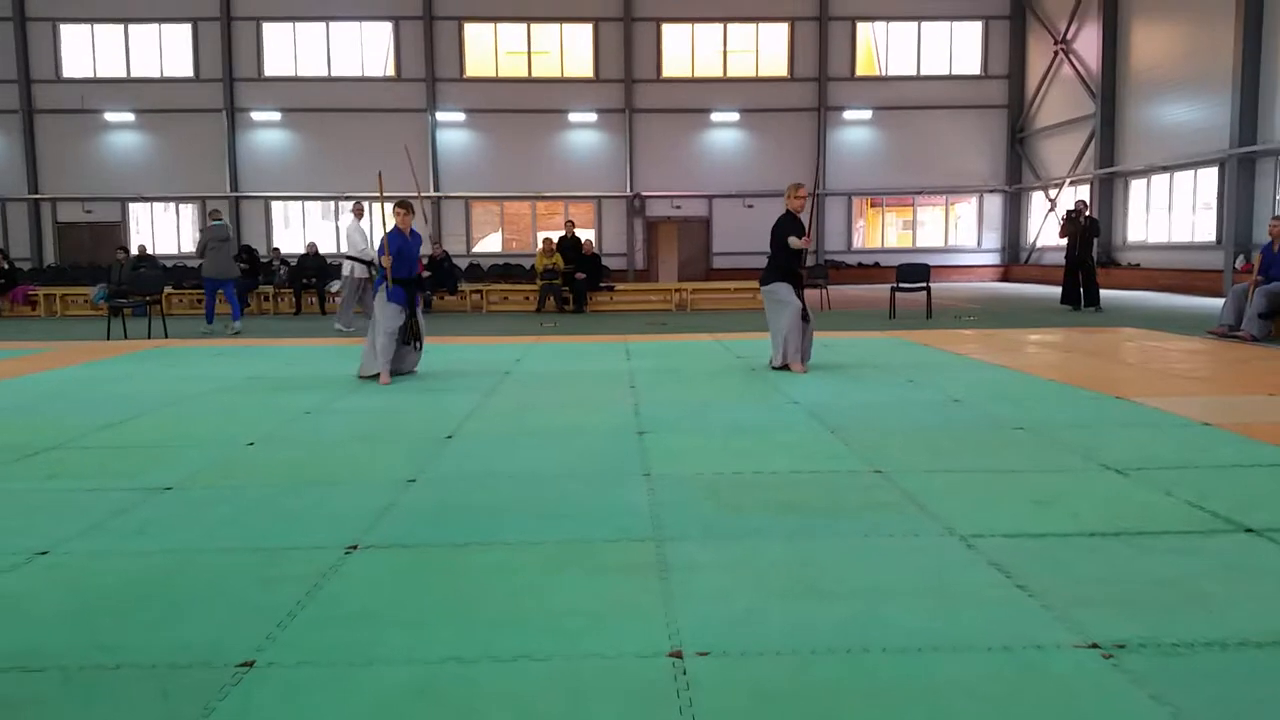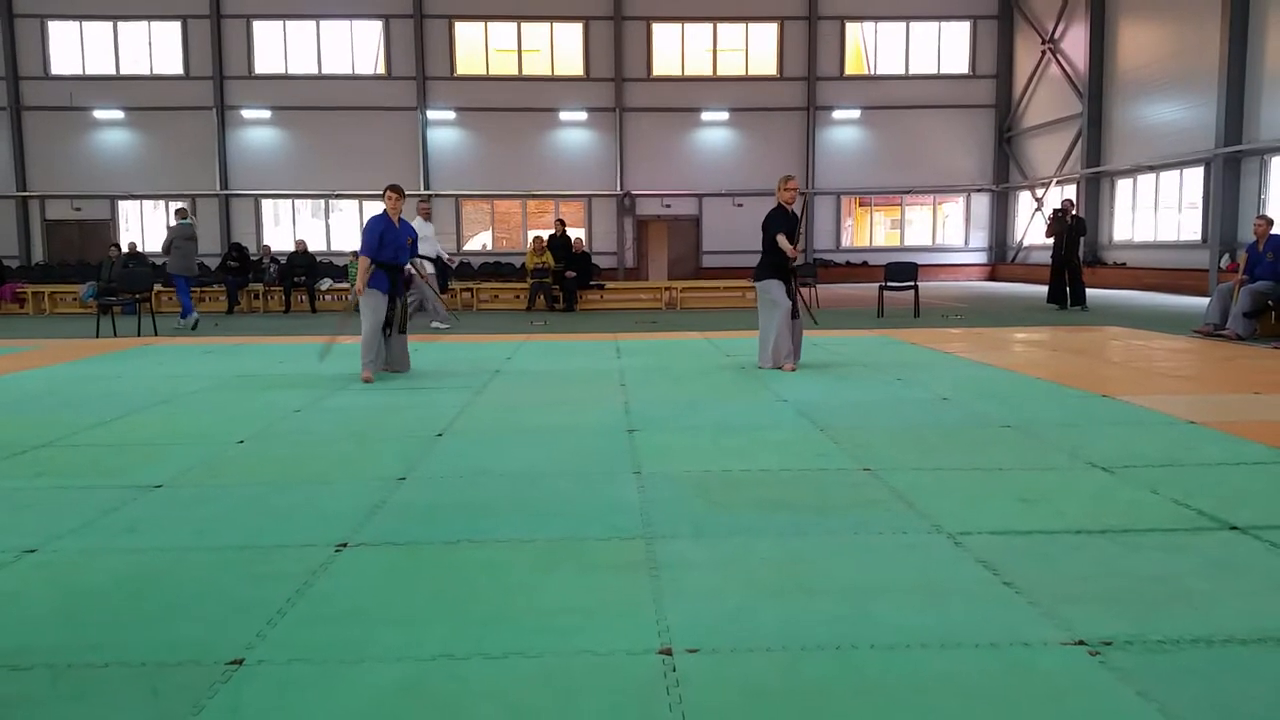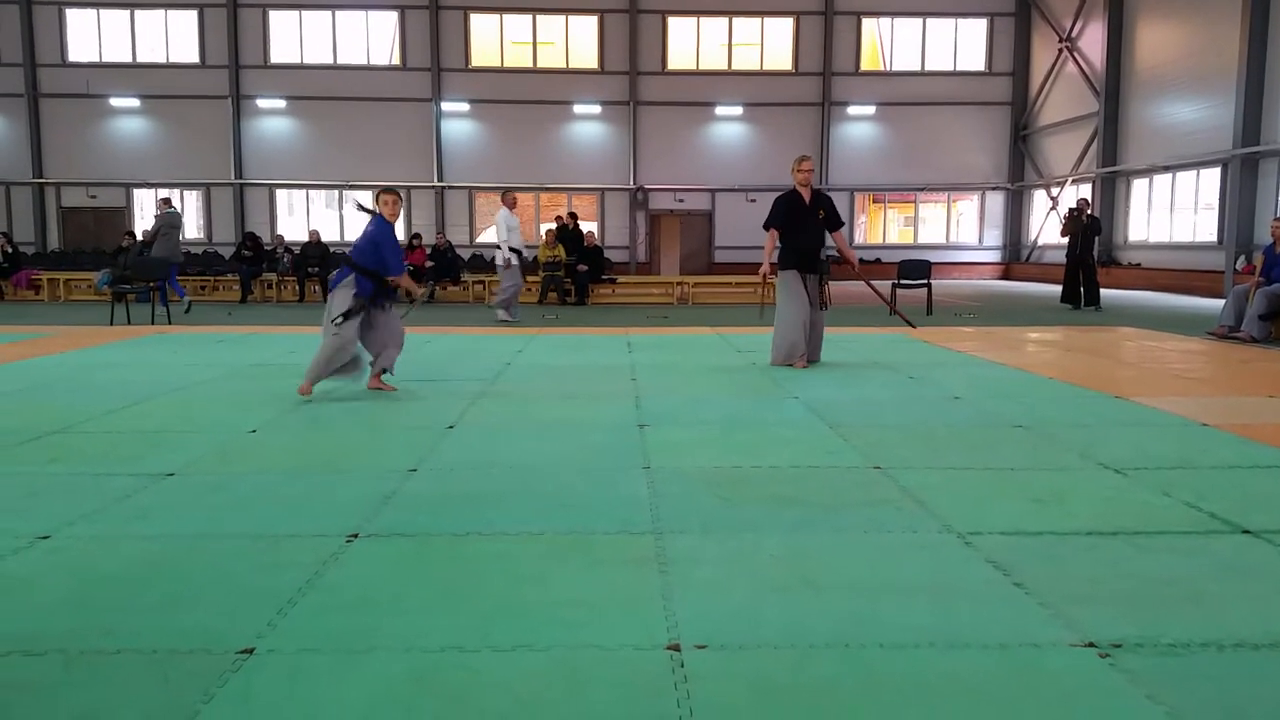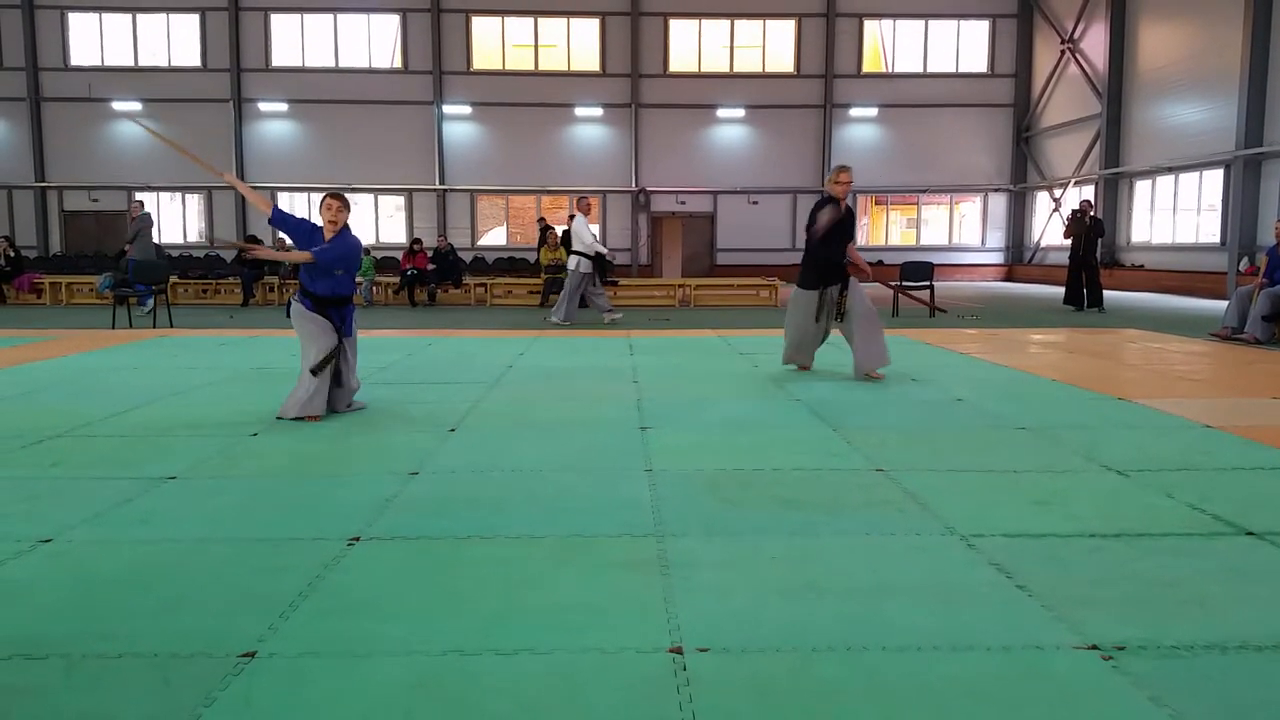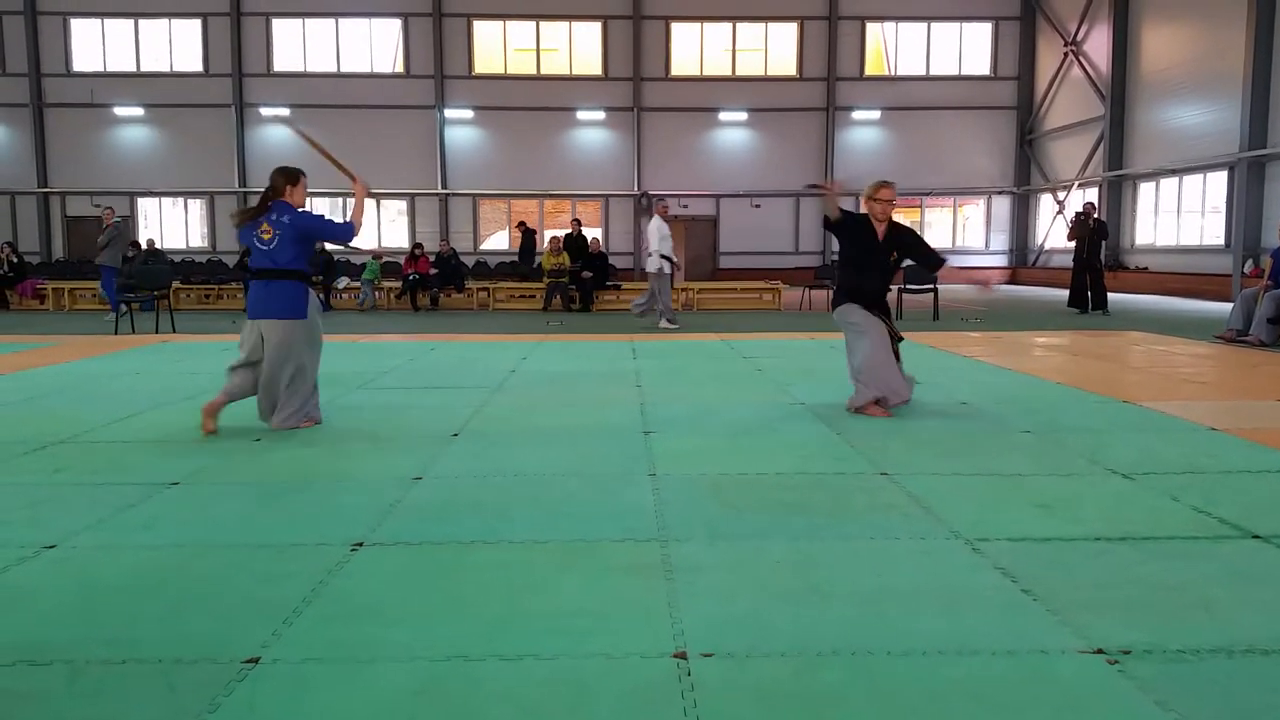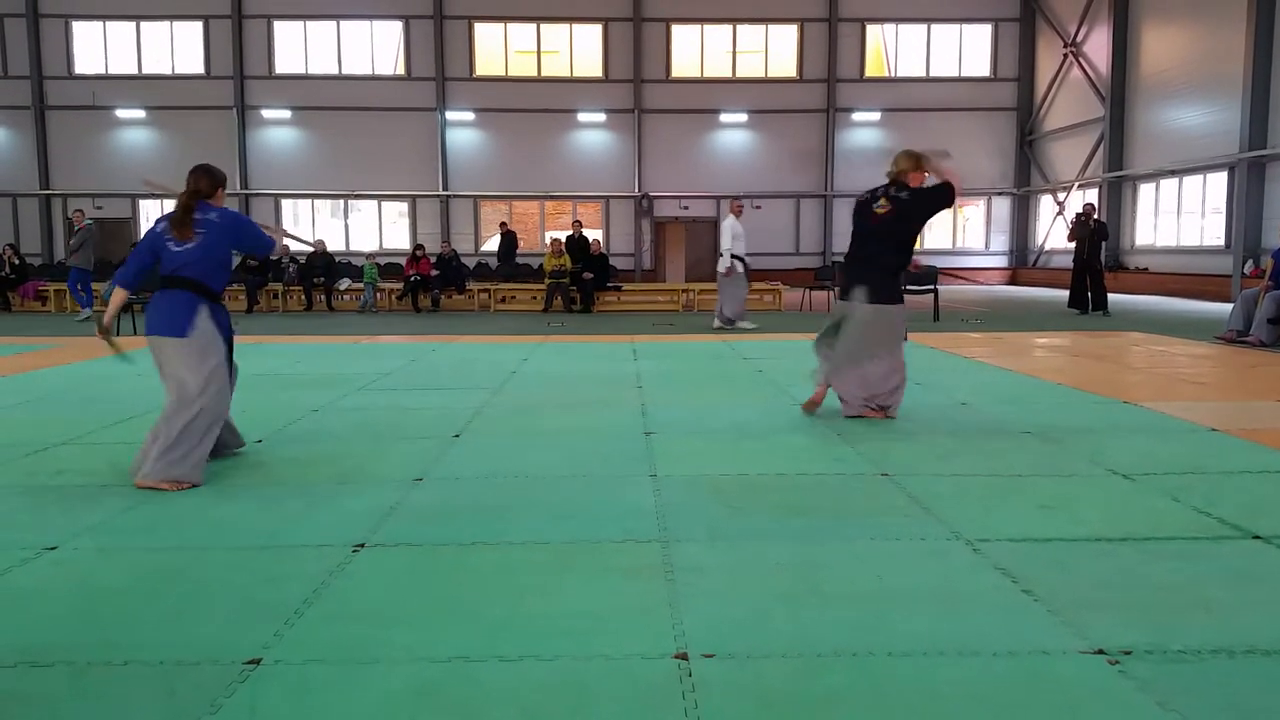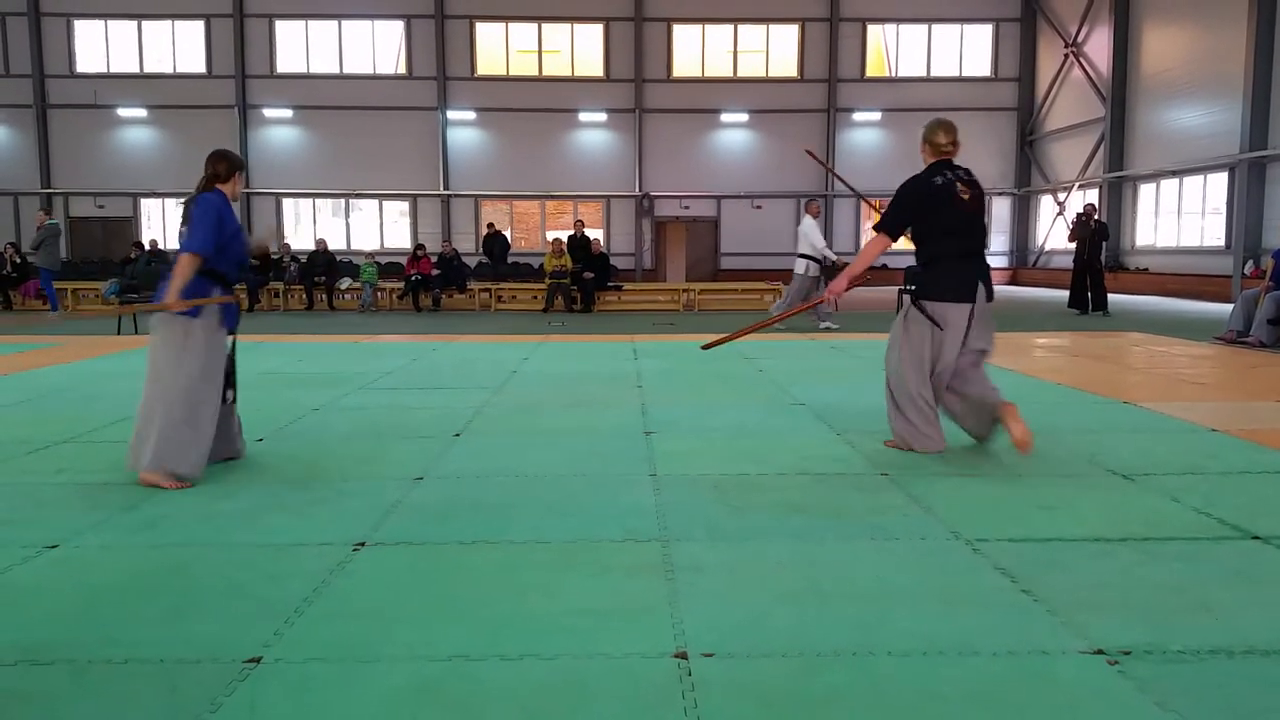
dt=0.7s
person 1, frame 1
left shoulder: (415, 236)
right shoulder: (391, 238)
right elbow: (384, 257)
right wrist: (385, 262)
left hip: (409, 290)
right hip: (390, 290)
left knee: (415, 330)
right knee: (388, 328)
left ankle: (402, 365)
right ankle: (384, 371)
person 1, frame 2
left shoulder: (408, 228)
right shoulder: (375, 223)
left elbow: (410, 255)
right elbow: (366, 253)
right wrist: (360, 280)
left hip: (397, 278)
right hip: (376, 277)
left knee: (397, 325)
right knee: (373, 322)
left ankle: (393, 363)
right ankle: (368, 368)
person 1, frame 3
left shoulder: (380, 226)
right shoulder: (384, 231)
right elbow: (395, 275)
right wrist: (416, 289)
left hip: (371, 287)
right hip: (351, 284)
left knee: (392, 331)
right knee: (344, 333)
left ankle: (375, 378)
right ankle: (311, 378)
person 1, frame 4
left shoulder: (351, 244)
right shoulder: (307, 231)
left elbow: (312, 257)
right elbow: (268, 208)
left wrist: (277, 255)
right wrist: (234, 181)
left hip: (339, 312)
right hip: (307, 306)
left knee: (342, 368)
right knee: (323, 347)
left ankle: (340, 400)
right ankle: (310, 405)
person 1, frame 5
left shoulder: (254, 218)
right shoulder: (301, 221)
left elbow: (245, 233)
right elbow: (349, 233)
right wrist: (359, 196)
left hip: (259, 298)
right hip: (293, 298)
left knee: (255, 357)
right knee: (298, 360)
left ankle: (218, 402)
right ankle: (292, 414)
person 1, frame 6
left shoulder: (163, 225)
right shoulder: (228, 220)
left elbow: (129, 273)
right elbow: (268, 247)
left wrist: (108, 317)
right wrist: (276, 236)
left hip: (163, 314)
right hip: (194, 316)
left knee: (209, 385)
right knee: (200, 396)
left ankle: (214, 442)
right ankle: (153, 471)
person 1, frame 7
left shoulder: (206, 203)
right shoulder: (213, 204)
left elbow: (233, 248)
right elbow: (195, 250)
right wrist: (175, 291)
left hip: (198, 303)
right hip: (198, 304)
left knee: (210, 379)
right knee: (185, 383)
left ankle: (218, 446)
right ankle: (155, 466)
person 2, frame 1
left shoulder: (796, 222)
right shoulder: (785, 222)
right elbow: (791, 240)
right wrist: (801, 243)
left hip: (788, 278)
right hip: (775, 279)
left knee: (803, 319)
right knee: (793, 309)
left ankle: (782, 358)
right ankle: (790, 359)
person 2, frame 2
left shoulder: (794, 217)
right shoulder: (775, 216)
right elbow: (779, 237)
right wrist: (788, 249)
left hip: (784, 274)
right hip: (769, 274)
left knee: (793, 316)
right knee: (781, 310)
left ankle: (784, 356)
right ankle: (780, 359)
person 2, frame 3
left shoulder: (824, 201)
right shoulder: (784, 202)
left elbow: (835, 231)
right elbow: (772, 233)
left wrist: (850, 255)
right wrist: (767, 262)
left hip: (815, 263)
right hip: (791, 264)
left knee: (815, 311)
right knee: (795, 310)
left ankle: (808, 353)
right ankle: (794, 355)
person 2, frame 4
left shoulder: (848, 211)
right shoulder: (824, 205)
right elbow: (824, 216)
left wrist: (861, 263)
right wrist: (825, 218)
left hip: (838, 274)
right hip: (814, 276)
left knee: (865, 314)
right knee: (808, 324)
left ankle: (867, 365)
right ankle: (801, 359)
person 2, frame 5
left shoulder: (902, 235)
right shoulder: (850, 225)
left elbow: (935, 263)
right elbow: (833, 213)
right wrist: (832, 197)
left hip: (876, 303)
right hip: (848, 301)
right knee: (874, 336)
right ankle: (866, 400)
person 2, frame 6
left shoulder: (865, 200)
right shoulder: (918, 200)
right elbow: (951, 187)
right wrist: (933, 167)
left hip: (852, 288)
right hip: (884, 292)
left knee: (840, 343)
right knee: (887, 355)
left ankle: (823, 387)
right ankle: (861, 402)
person 2, frame 7
left shoulder: (918, 186)
right shoulder: (971, 183)
left elbow: (882, 239)
left wrist: (845, 278)
left hip: (937, 285)
right hip: (978, 285)
left knee: (910, 363)
right knee: (962, 364)
left ankle: (919, 436)
right ankle: (1003, 412)
